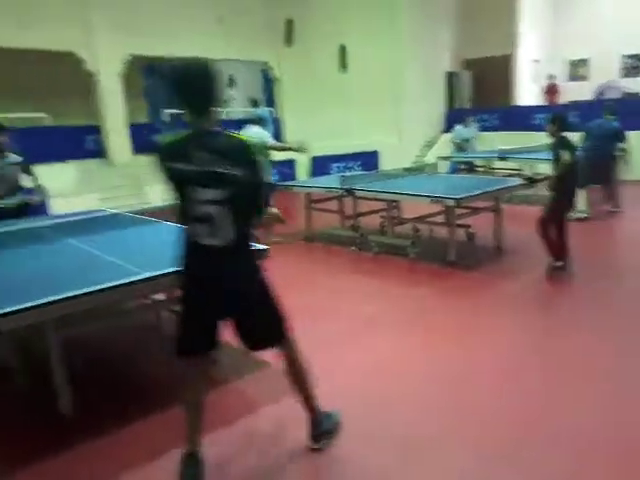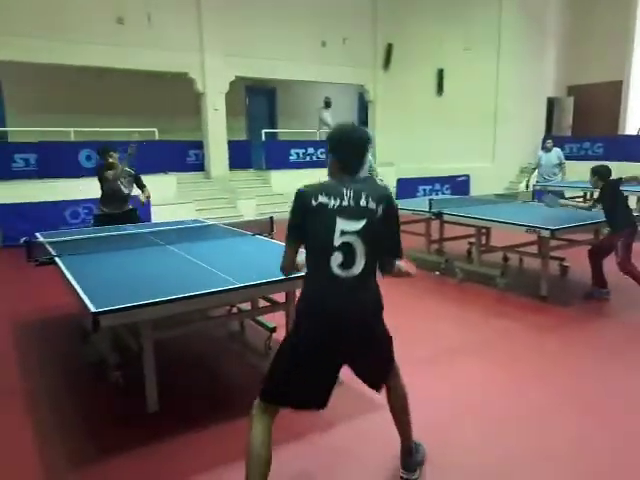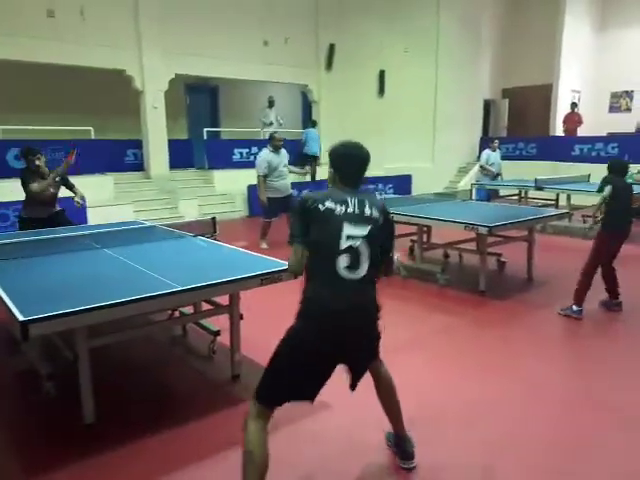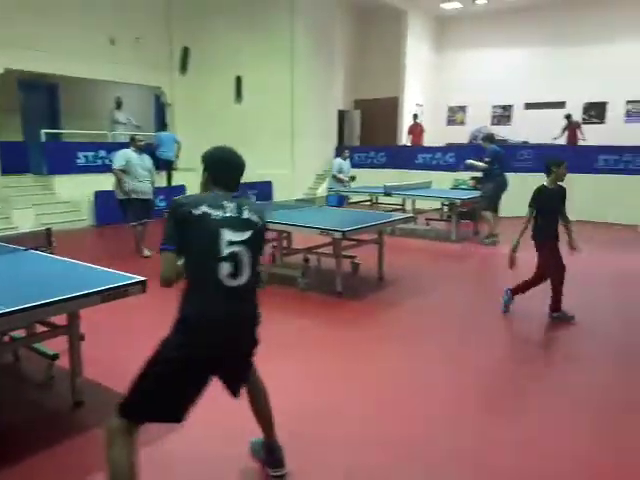
dt=1s
person 1, frame 1
left shoulder: (168, 152)
right shoulder: (242, 149)
right elbow: (255, 219)
right wrist: (257, 215)
left hip: (199, 276)
right hip: (240, 272)
left knee: (196, 367)
right knee: (286, 345)
right ankle: (319, 423)
person 1, frame 2
left shoulder: (307, 196)
right shoulder: (382, 197)
left elbow: (288, 266)
right elbow: (390, 267)
right wrist: (405, 267)
left hip: (315, 316)
right hip: (365, 313)
left knee: (262, 411)
right knee: (391, 375)
person 1, frame 3
left shoulder: (309, 202)
right shoulder: (379, 208)
left elbow: (297, 266)
left hip: (318, 316)
right hip: (363, 313)
left knee: (257, 413)
right knee: (374, 363)
right ankle: (402, 443)
person 1, frame 4
left shoulder: (182, 206)
right shoulder: (255, 213)
left elbow: (168, 277)
left hip: (198, 324)
right hip: (243, 320)
left knee: (121, 428)
right knee: (245, 373)
right ankle: (272, 452)
person 2, frame 1
left shoulder: (559, 142)
right shoulder: (565, 141)
left elbow: (567, 160)
left wrist: (555, 176)
right wrist: (556, 177)
left hip: (562, 189)
right hip: (567, 188)
left knee: (544, 222)
right knee: (558, 223)
left ankle: (558, 260)
right ankle: (561, 258)
person 2, frame 2
left shoulder: (610, 186)
right shoulder: (603, 193)
right elbow: (589, 206)
right wrist: (567, 203)
left hip: (625, 229)
right hip: (616, 230)
left knee: (624, 263)
right knee: (594, 253)
right ankle: (601, 289)
person 2, frame 3
left shoulder: (609, 179)
right shoulder: (628, 187)
left elbow: (606, 194)
left wrist: (595, 212)
right wrist: (603, 216)
left hip: (610, 228)
right hip: (624, 229)
left knee: (590, 267)
right knee: (606, 263)
left ankle: (577, 307)
right ankle: (614, 300)
person 2, frame 4
left shoulder: (561, 191)
right shoulder: (540, 192)
left elbow: (563, 215)
right elbow: (529, 217)
left wrist: (570, 238)
right wrist: (518, 241)
left hip: (552, 237)
right hip: (543, 238)
left knee: (541, 274)
right knee: (558, 271)
left ankle: (511, 293)
right ankle: (555, 311)
